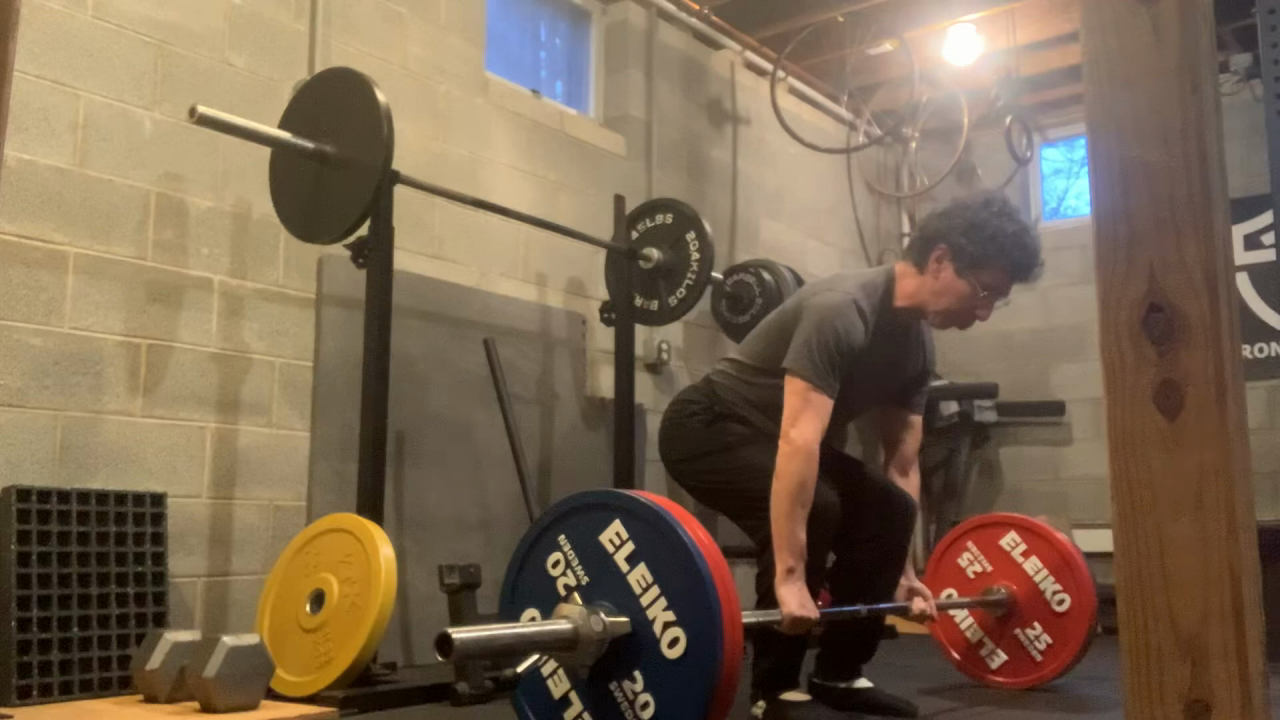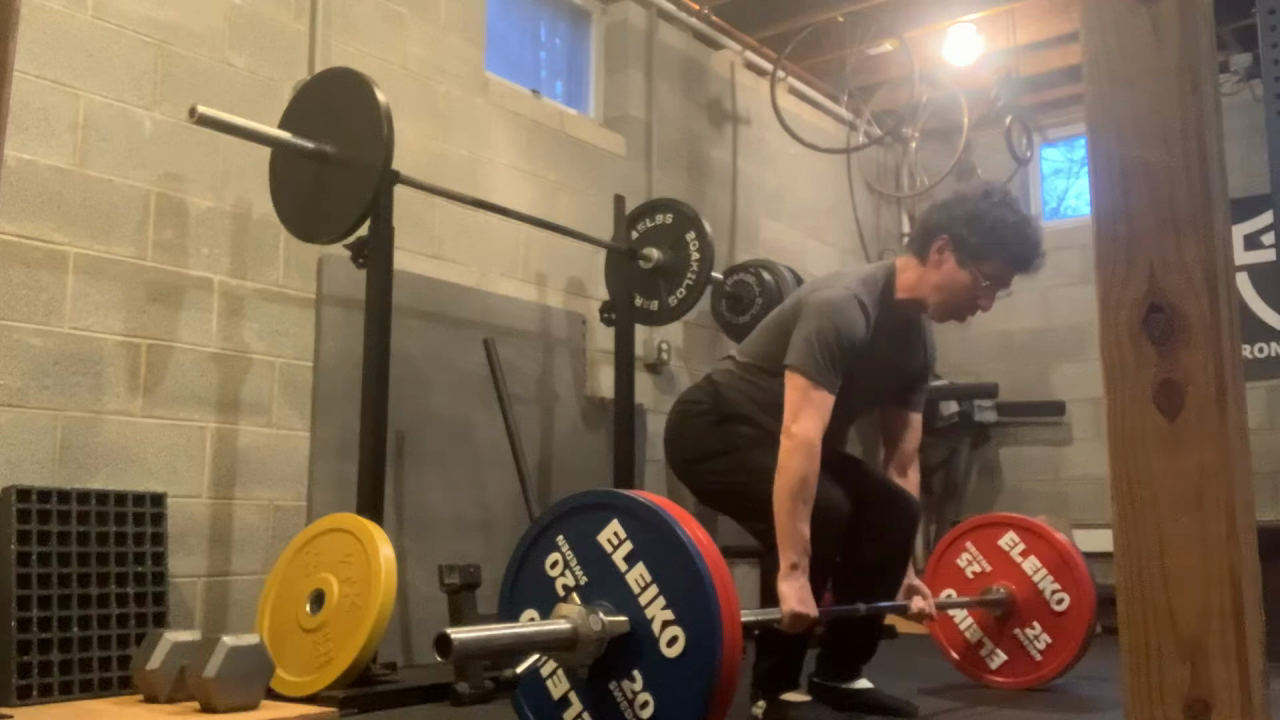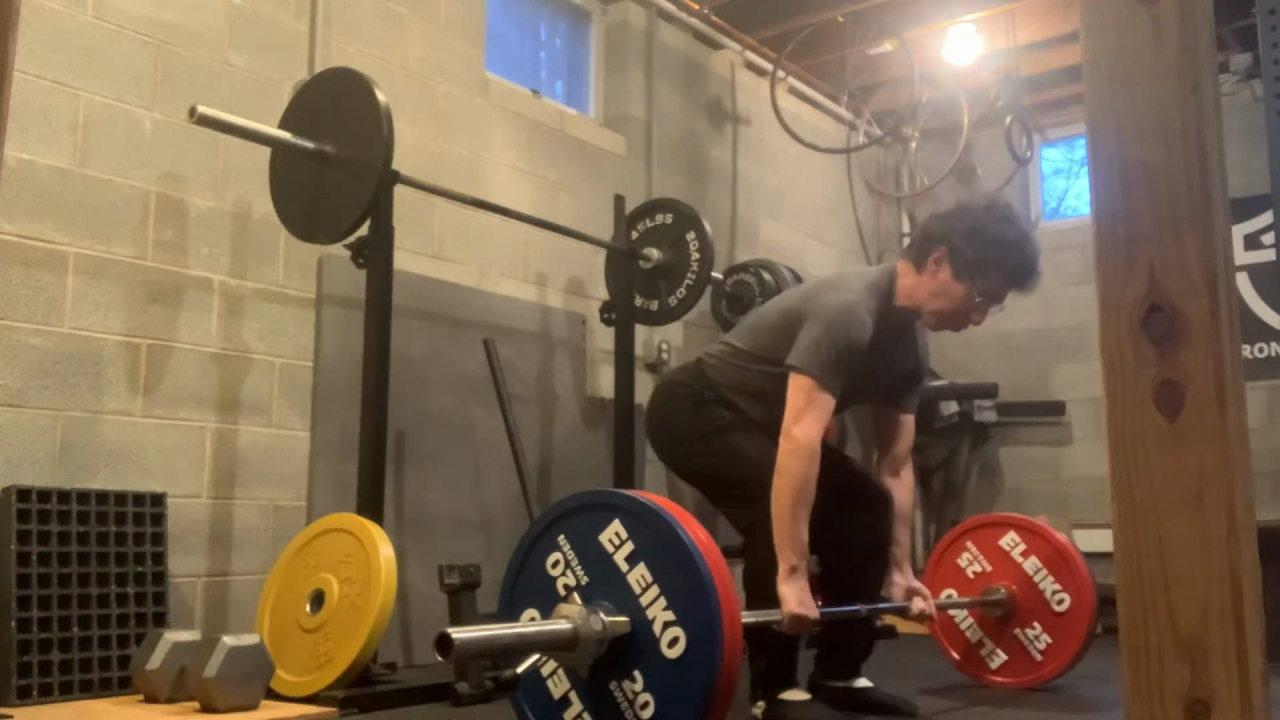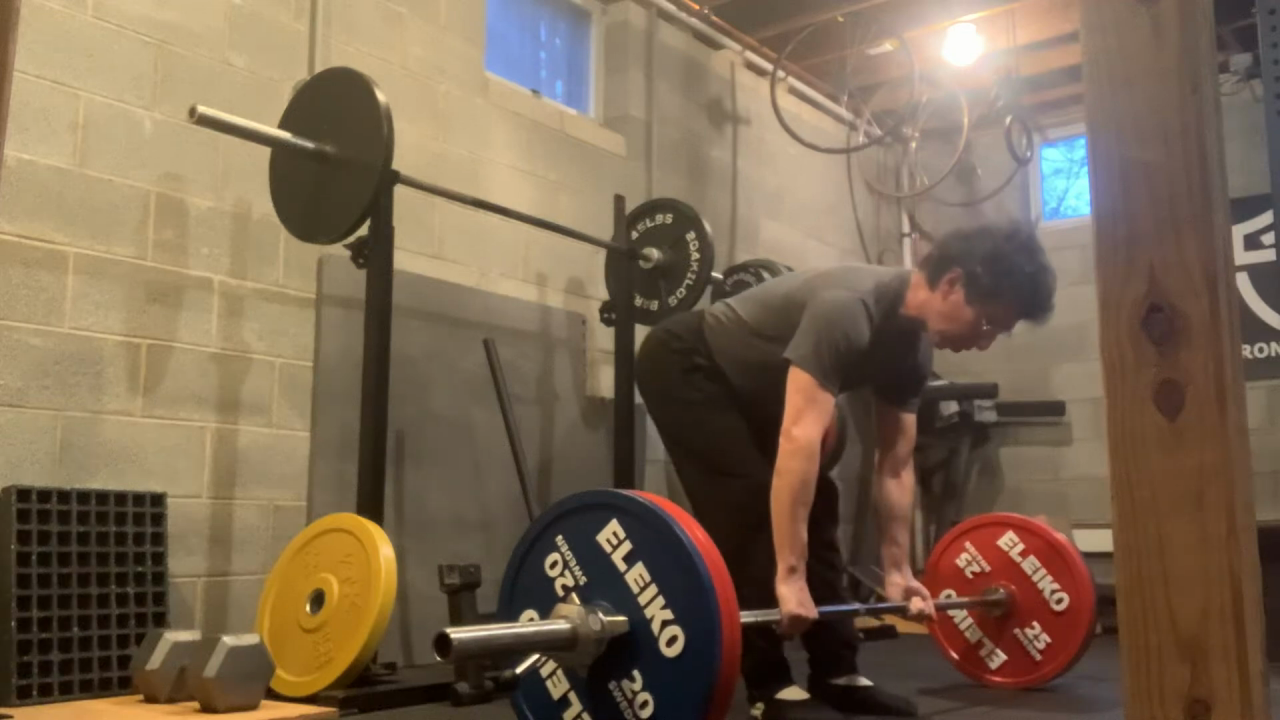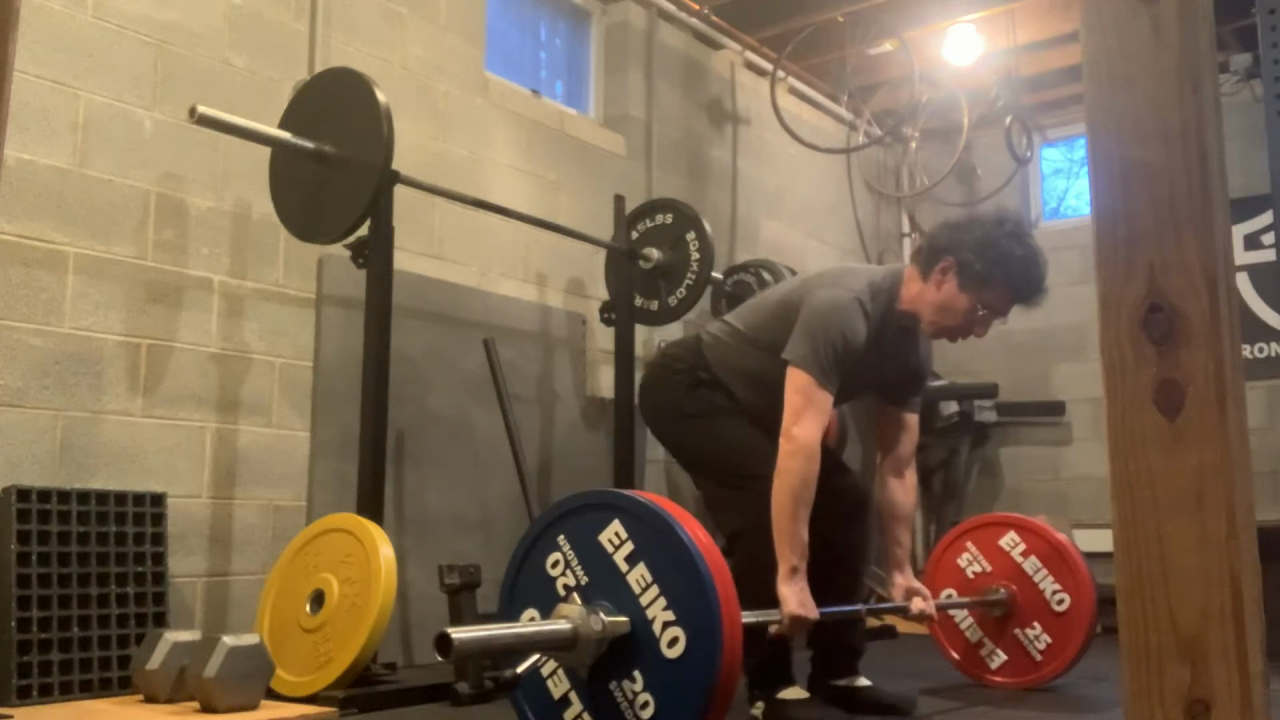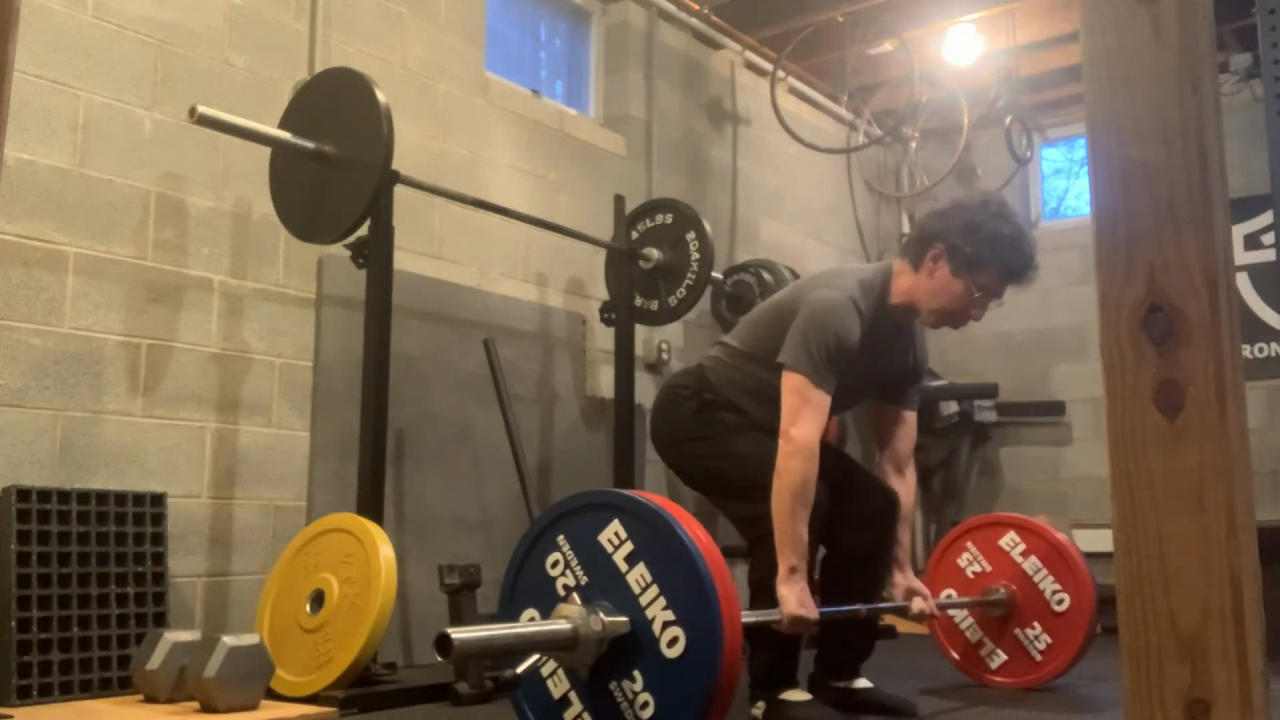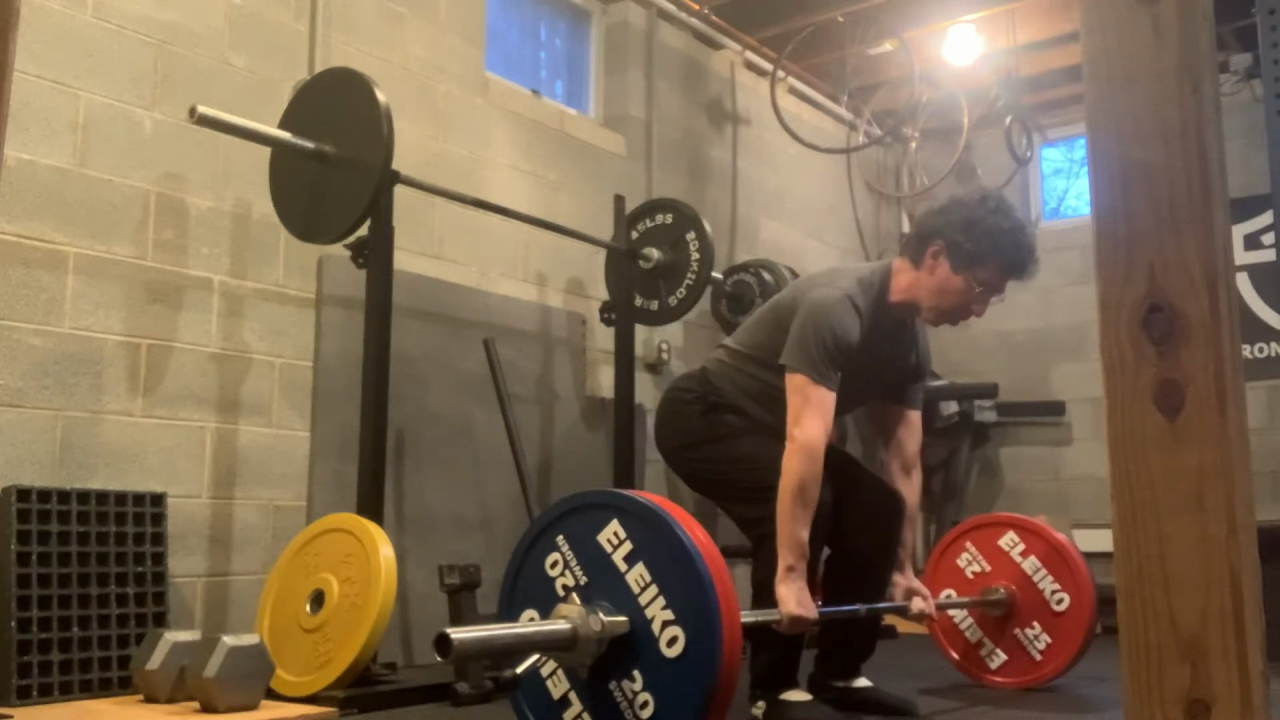
dt=0.7s
person 1, frame 1
left shoulder: (915, 344)
right shoulder: (842, 309)
left elbow: (903, 465)
right elbow: (798, 440)
left wrist: (903, 573)
right wrist: (789, 577)
left hip: (773, 437)
right hip: (708, 428)
left knee: (888, 508)
right knee: (813, 508)
left ankle: (839, 674)
person 1, frame 2
left shoulder: (917, 340)
right shoulder: (842, 307)
left elbow: (902, 463)
right elbow: (799, 436)
left wrist: (903, 571)
right wrist: (792, 574)
left hip: (774, 439)
right hip: (712, 430)
left knee: (894, 512)
right knee: (821, 511)
left ankle: (838, 675)
person 1, frame 3
left shoulder: (910, 343)
right shoulder: (846, 309)
left elbow: (895, 466)
right elbow: (799, 439)
left wrist: (899, 571)
right wrist: (791, 576)
left hip: (760, 422)
right hip: (694, 410)
left knee: (866, 502)
right knee: (787, 509)
left ankle: (839, 674)
person 1, frame 4
left shoulder: (913, 346)
right shoulder: (848, 308)
left elbow: (895, 467)
right elbow: (799, 440)
left wrist: (897, 571)
right wrist: (789, 577)
left hip: (749, 384)
right hip: (686, 366)
left knee: (813, 503)
right knee: (748, 506)
left ankle: (835, 674)
person 1, frame 5
left shoulder: (912, 345)
right shoulder: (843, 307)
left elbow: (898, 466)
right elbow: (799, 440)
left wrist: (900, 572)
right wrist: (791, 577)
left hip: (752, 402)
right hip: (689, 387)
left knee: (845, 501)
right knee: (766, 502)
left ankle: (837, 674)
person 1, frame 6
left shoulder: (908, 342)
right shoulder: (836, 306)
left elbow: (898, 466)
right elbow: (797, 441)
left wrist: (901, 571)
right wrist: (791, 577)
left hip: (762, 422)
right hip: (699, 413)
left knee: (872, 507)
right knee: (799, 506)
left ankle: (839, 676)
person 1, frame 7
left shoulder: (910, 342)
right shoulder: (835, 305)
left elbow: (904, 464)
right elbow: (805, 441)
left wrist: (902, 570)
right wrist: (791, 575)
left hip: (766, 424)
right hip: (704, 416)
left knee: (876, 510)
right knee: (802, 507)
left ankle: (838, 675)
